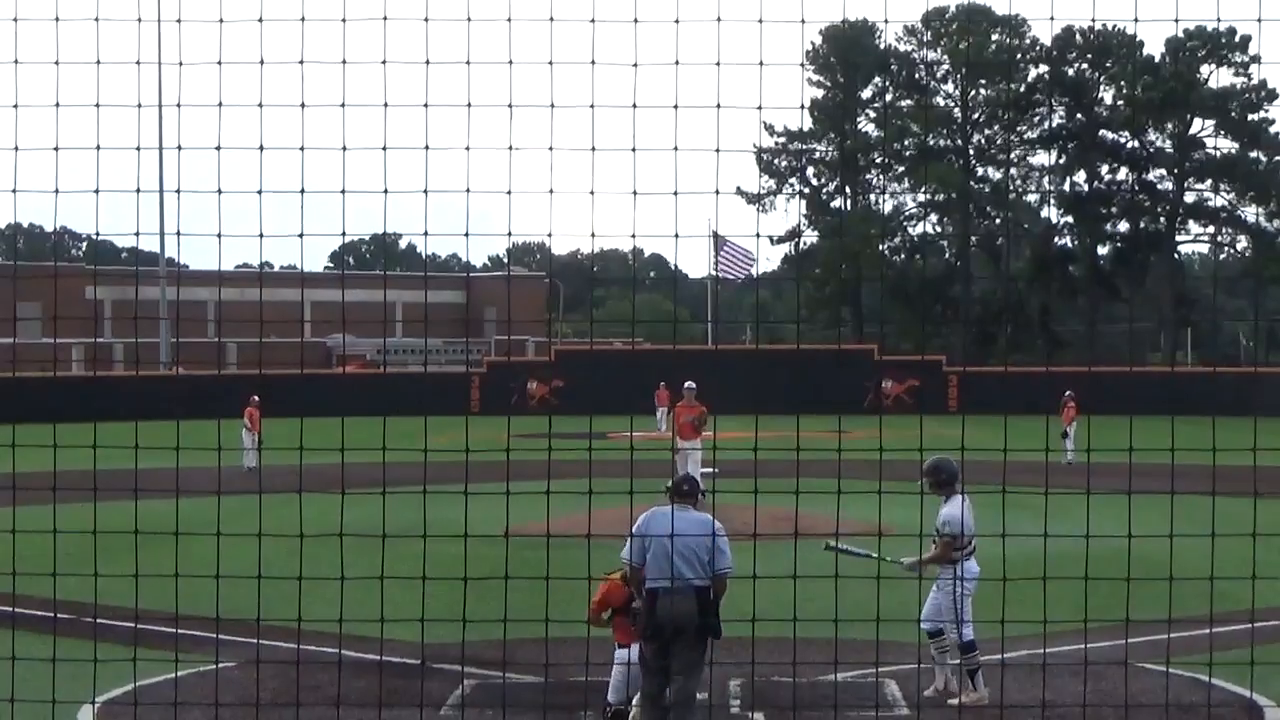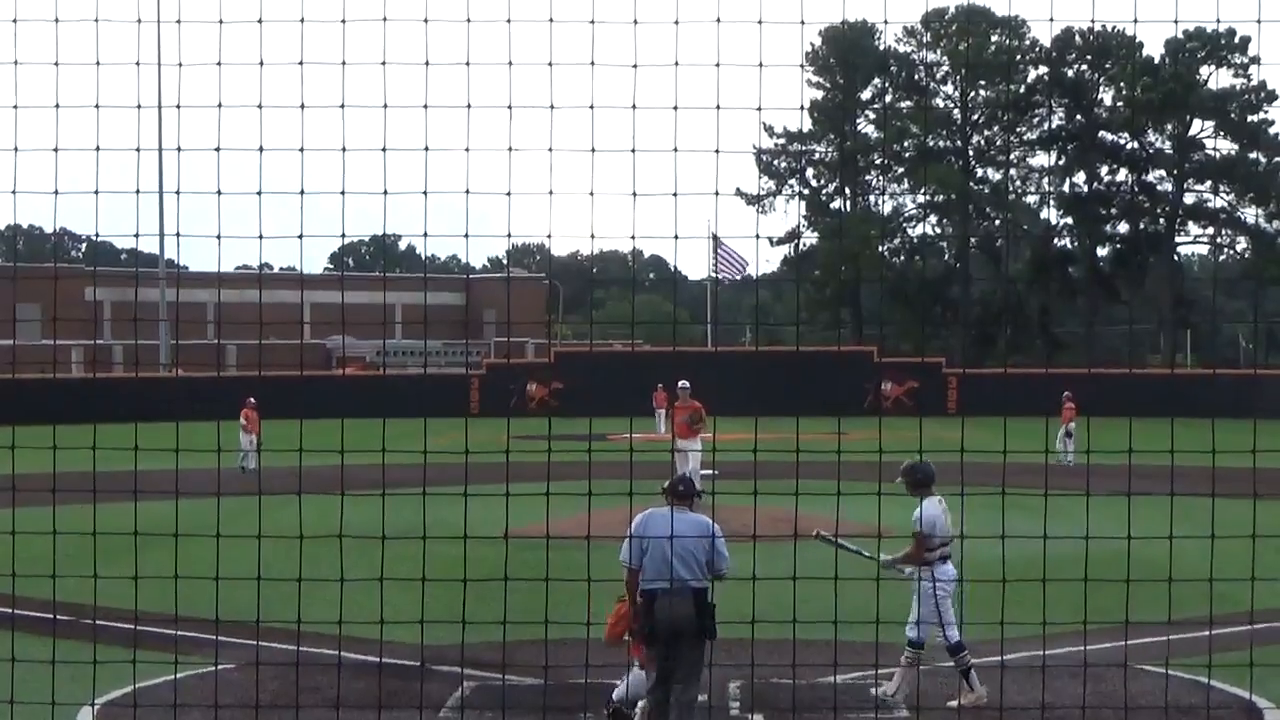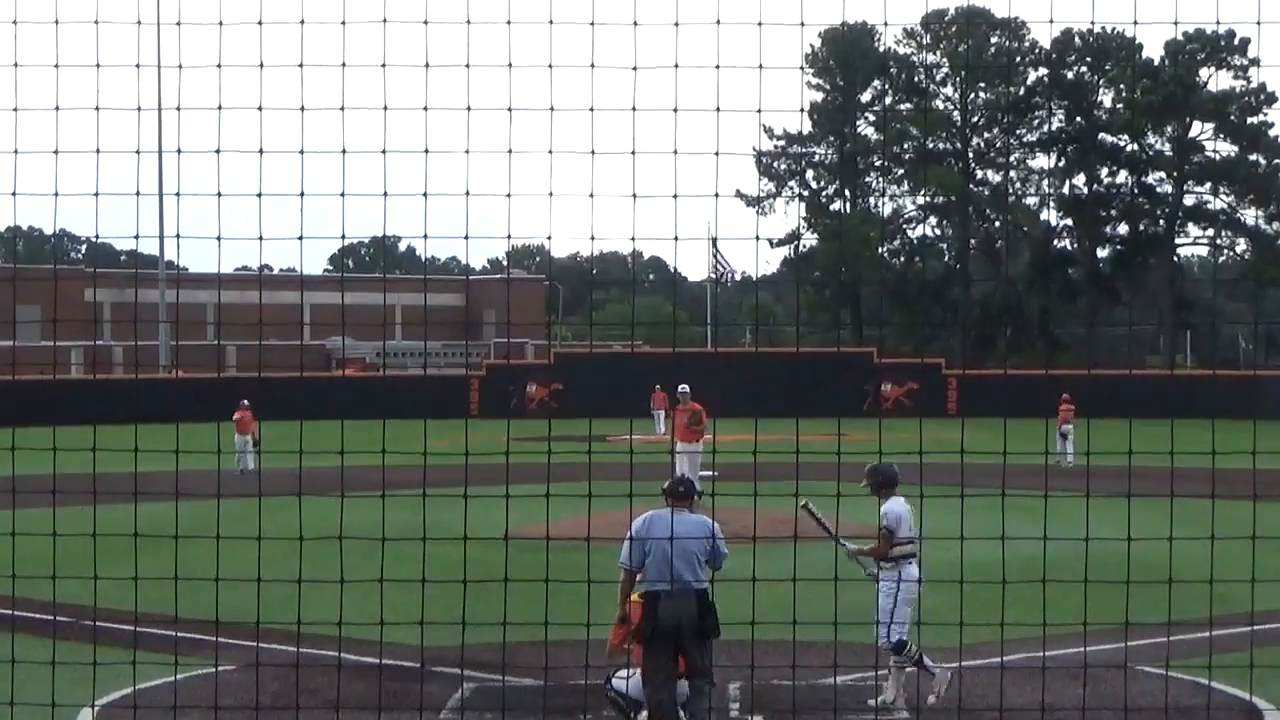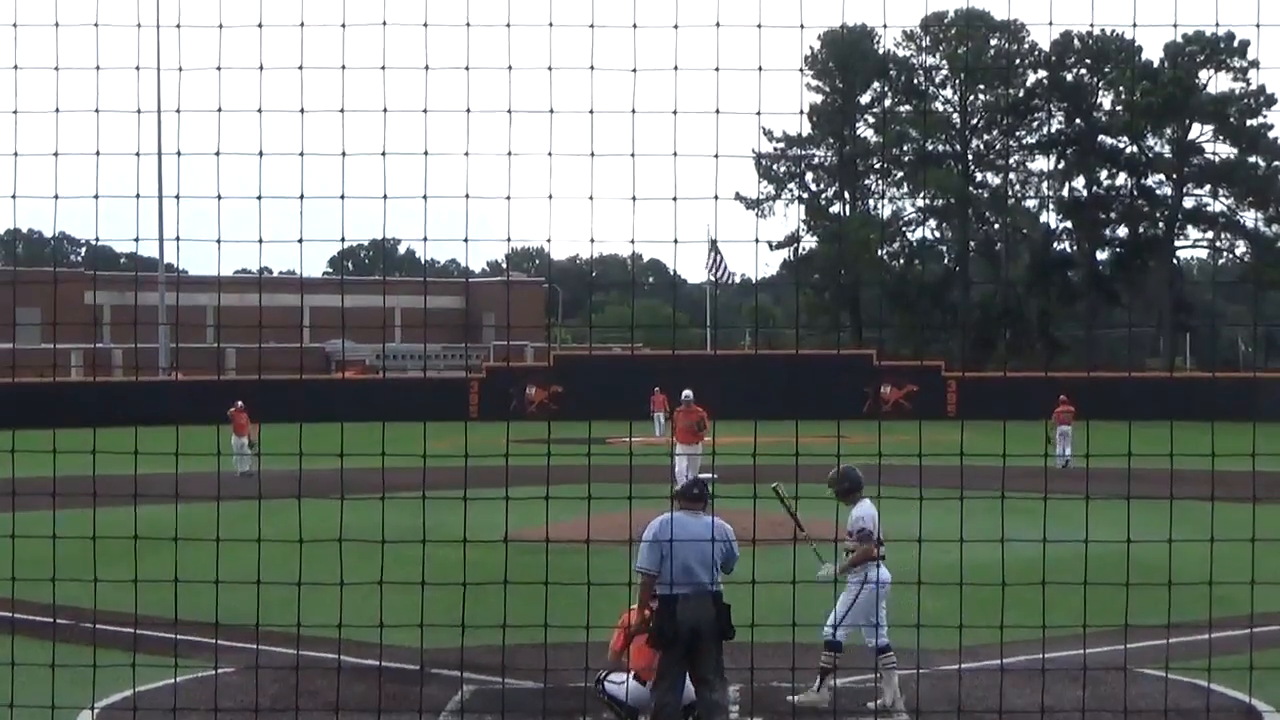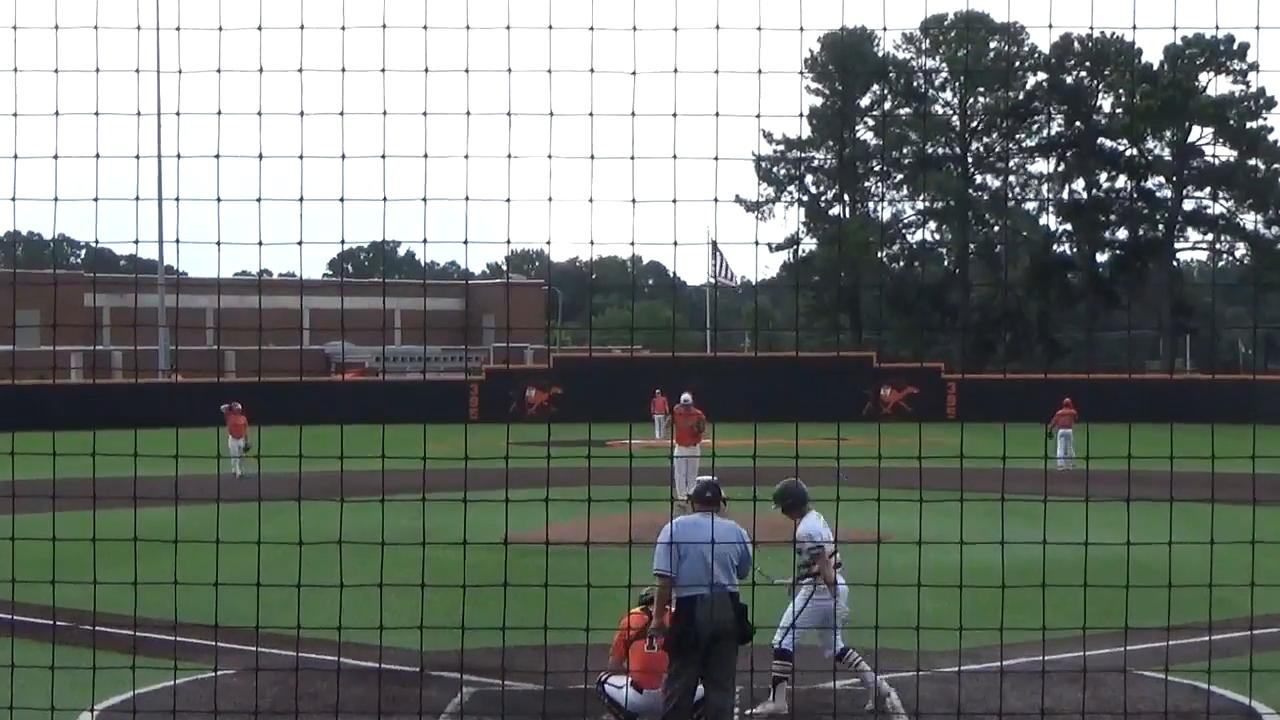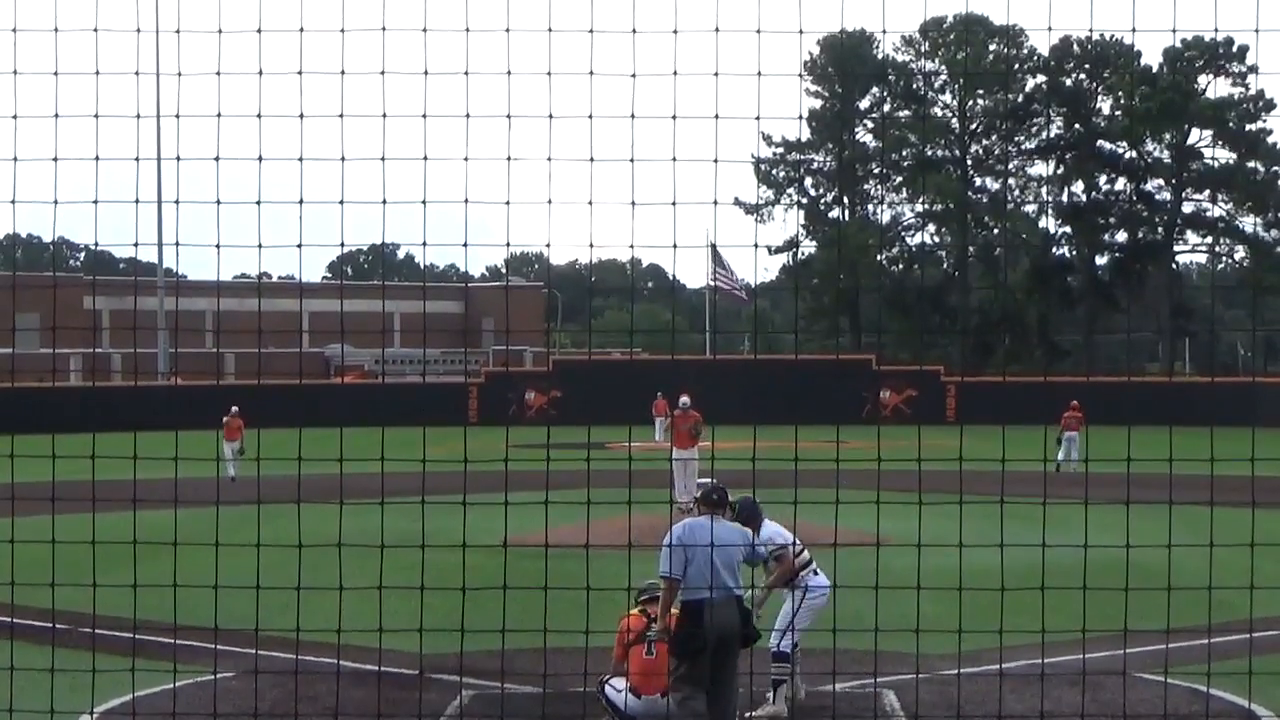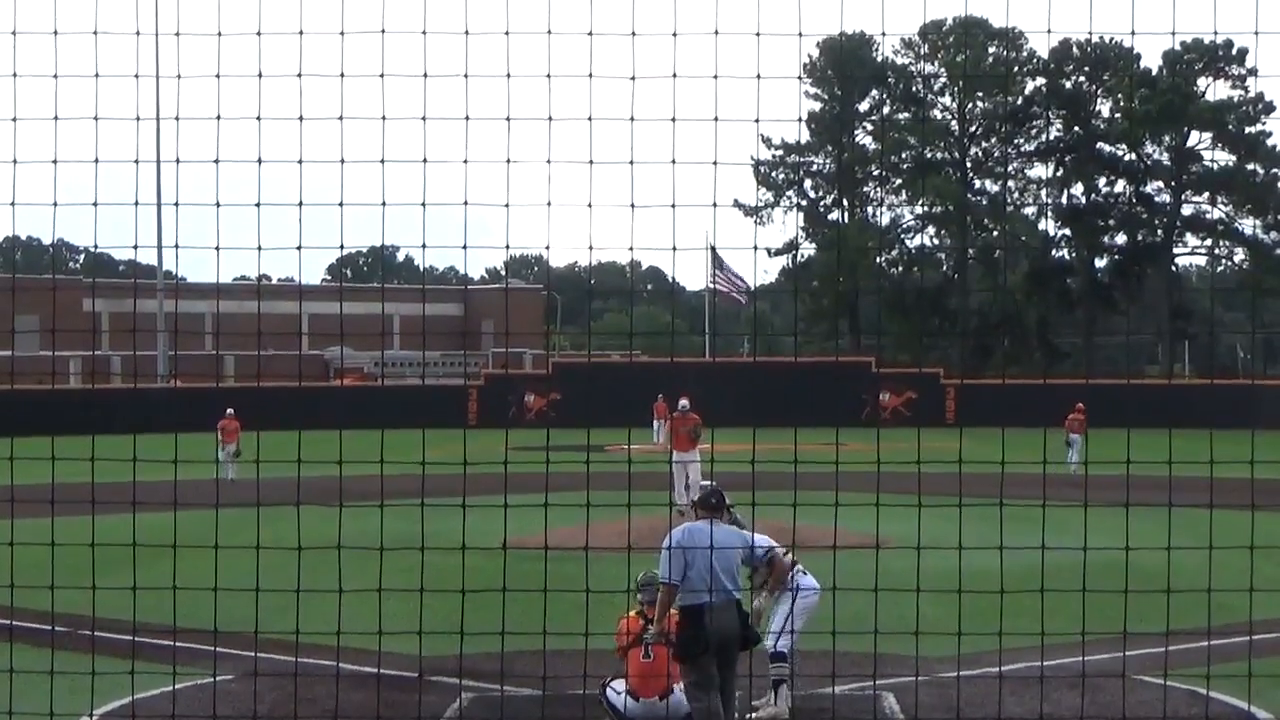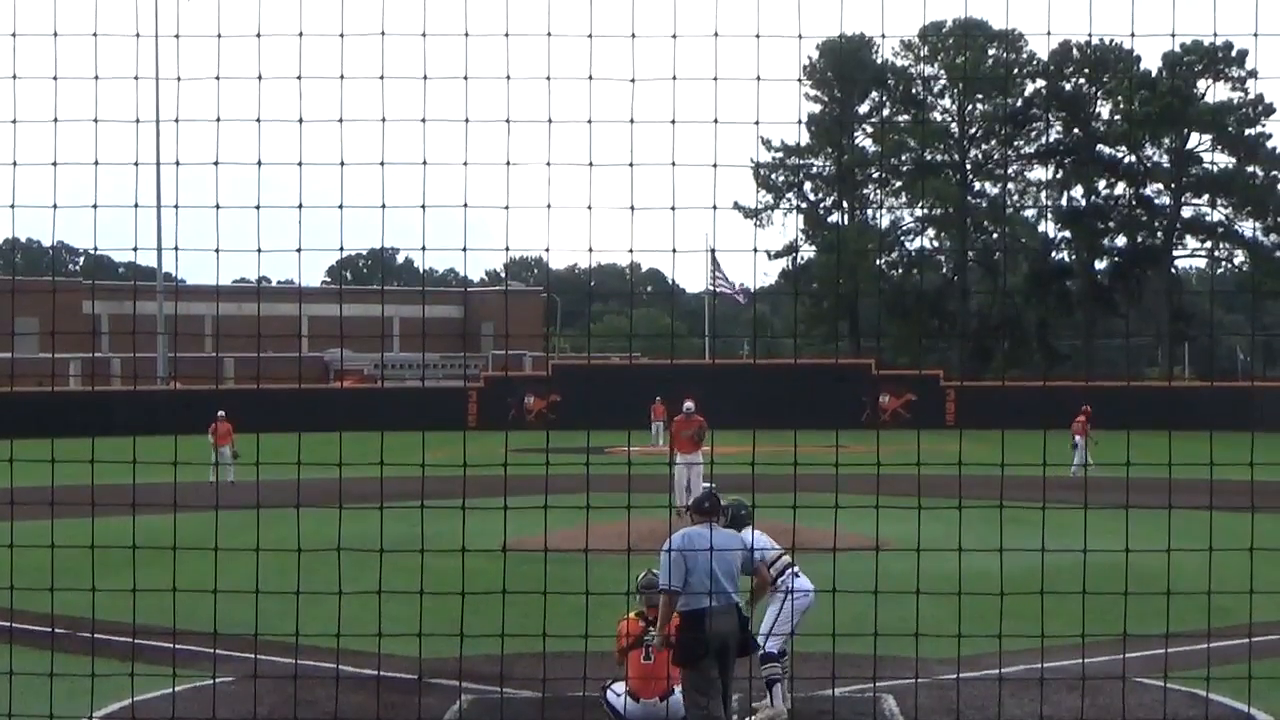
dt=0.3s
person 1, frame 1
left shoulder: (648, 519)
right shoulder: (710, 525)
left elbow: (633, 569)
right elbow: (720, 576)
left wrist: (644, 598)
right wrist: (712, 607)
left hip: (657, 603)
right hip: (696, 604)
left knee: (653, 675)
right knee: (686, 676)
person 1, frame 2
left shoulder: (644, 521)
right shoulder: (707, 525)
left elbow: (631, 570)
right elbow: (720, 572)
left wrist: (634, 604)
left hip: (655, 605)
right hip: (693, 605)
left knee: (658, 677)
right knee: (688, 678)
person 1, frame 3
left shoulder: (645, 522)
right shoulder: (707, 526)
left elbow: (629, 571)
right elbow: (718, 564)
left wrist: (622, 606)
left hip: (657, 607)
right hip: (695, 606)
left knee: (658, 677)
right knee: (700, 674)
person 1, frame 4
left shoulder: (660, 526)
right shoulder: (722, 529)
left elbow: (647, 576)
right elbow: (728, 568)
left wrist: (641, 610)
left hip: (672, 609)
right hip: (710, 609)
left knee: (666, 679)
right knee: (711, 680)
person 1, frame 5
left shoulder: (675, 528)
right shoulder: (736, 531)
left elbow: (665, 578)
right elbow: (743, 573)
left wrist: (659, 616)
left hip: (690, 612)
right hip: (728, 611)
left knee: (679, 680)
right knee: (722, 683)
person 1, frame 6
left shoulder: (682, 530)
right shoulder: (741, 533)
left elbow: (671, 581)
right elbow: (761, 559)
left wrist: (663, 617)
left hip: (697, 615)
right hip: (733, 614)
left knee: (687, 683)
right knee: (725, 686)
person 1, frame 7
left shoulder: (682, 534)
right shoulder: (739, 536)
left elbow: (670, 585)
left wrist: (659, 621)
left hip: (698, 620)
right hip: (732, 617)
left knee: (703, 689)
right knee: (725, 688)
person 1, frame 8
left shoulder: (679, 540)
right shoulder: (737, 539)
left elbow: (671, 592)
right elbow: (763, 578)
left wrist: (661, 630)
right wrist: (749, 603)
left hip: (697, 624)
right hip: (732, 621)
left knee: (704, 696)
right knee: (722, 692)
person 2, frame 1
left shoulder: (950, 513)
right shoulder: (958, 499)
left elbow: (945, 554)
left wrist: (918, 562)
right wrist: (933, 547)
left hip: (956, 574)
right hip: (953, 572)
left knee: (960, 632)
right knee: (930, 621)
left ankle: (977, 691)
right ankle: (944, 681)
person 2, frame 2
left shoulder: (923, 513)
right shoulder: (939, 504)
left elbow: (917, 553)
left wrist: (890, 560)
right wrist: (916, 568)
left hip: (933, 578)
right hip: (933, 574)
left knee: (948, 635)
right knee: (915, 632)
left ankle: (974, 690)
right ankle: (898, 688)
person 2, frame 3
left shoulder: (889, 509)
right shoulder: (903, 505)
left elbow: (883, 549)
left wrist: (856, 550)
right wrist: (880, 570)
left hip: (898, 577)
right hip: (904, 574)
left knee: (890, 636)
right knee: (894, 634)
left ankle: (936, 674)
right ankle: (894, 694)
person 2, frame 4
left shoulder: (860, 512)
right shoulder: (866, 508)
left elbow: (866, 551)
left wrist: (838, 570)
right wrist: (843, 568)
left hip: (864, 580)
right hip: (877, 578)
left knee: (834, 632)
right knee: (878, 638)
left ankle: (820, 691)
right ankle: (892, 698)
person 2, frame 5
left shoulder: (806, 528)
right shoulder: (815, 519)
left elbow: (824, 565)
left wrist: (836, 600)
right wrist: (797, 580)
left hip: (818, 591)
right hip: (833, 589)
left knee: (783, 641)
right knee: (835, 646)
right ankle: (880, 690)
person 2, frame 6
left shoulder: (769, 534)
right shoulder: (762, 534)
left elbow: (788, 566)
right elbow: (775, 570)
left wrist: (765, 589)
right wrist: (757, 598)
left hip: (808, 589)
right hip: (811, 587)
left knee: (780, 641)
right knee: (787, 637)
right ankle: (793, 687)
person 2, frame 7
left shoulder: (754, 543)
left elbow: (782, 566)
right elbow: (758, 582)
left wrist: (766, 595)
left hip: (799, 589)
right hip: (791, 589)
left knee: (777, 642)
right knee: (776, 640)
right ankle: (779, 694)
person 2, frame 8
left shoulder: (744, 540)
right shoulder: (754, 535)
left hip: (790, 591)
right hip: (801, 587)
left knee: (765, 646)
right knee: (775, 642)
right ankle: (780, 696)
